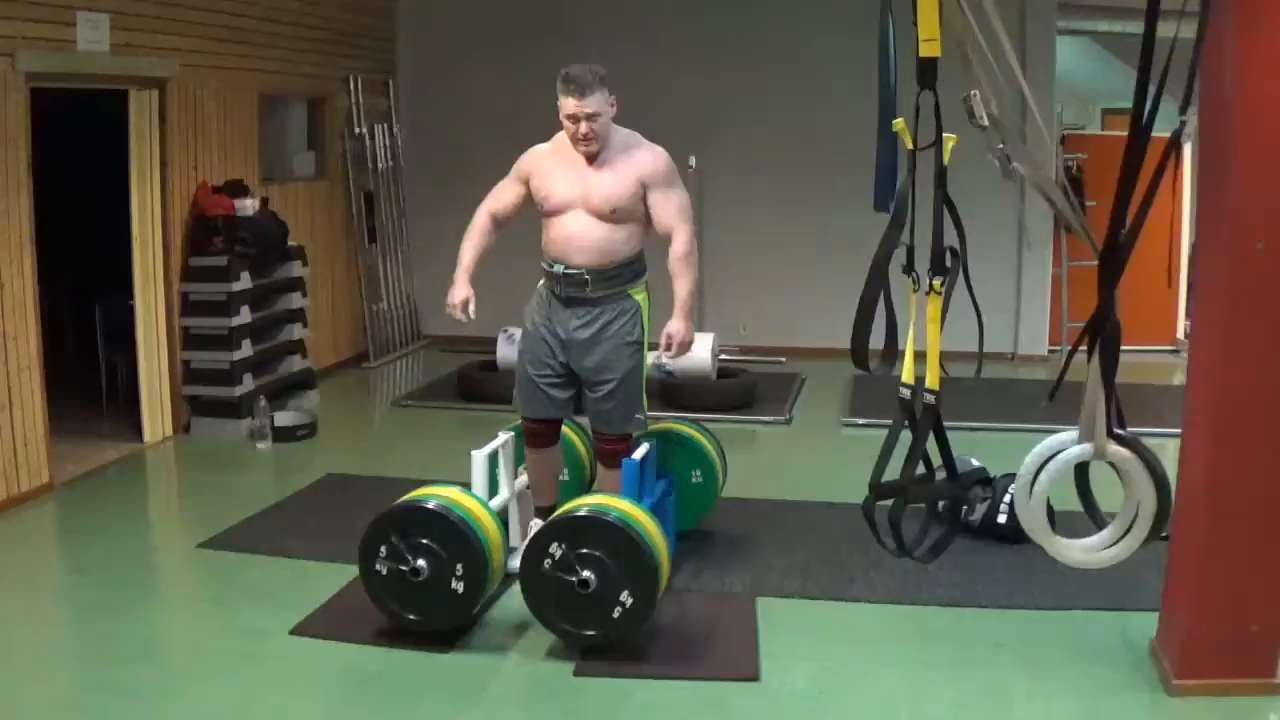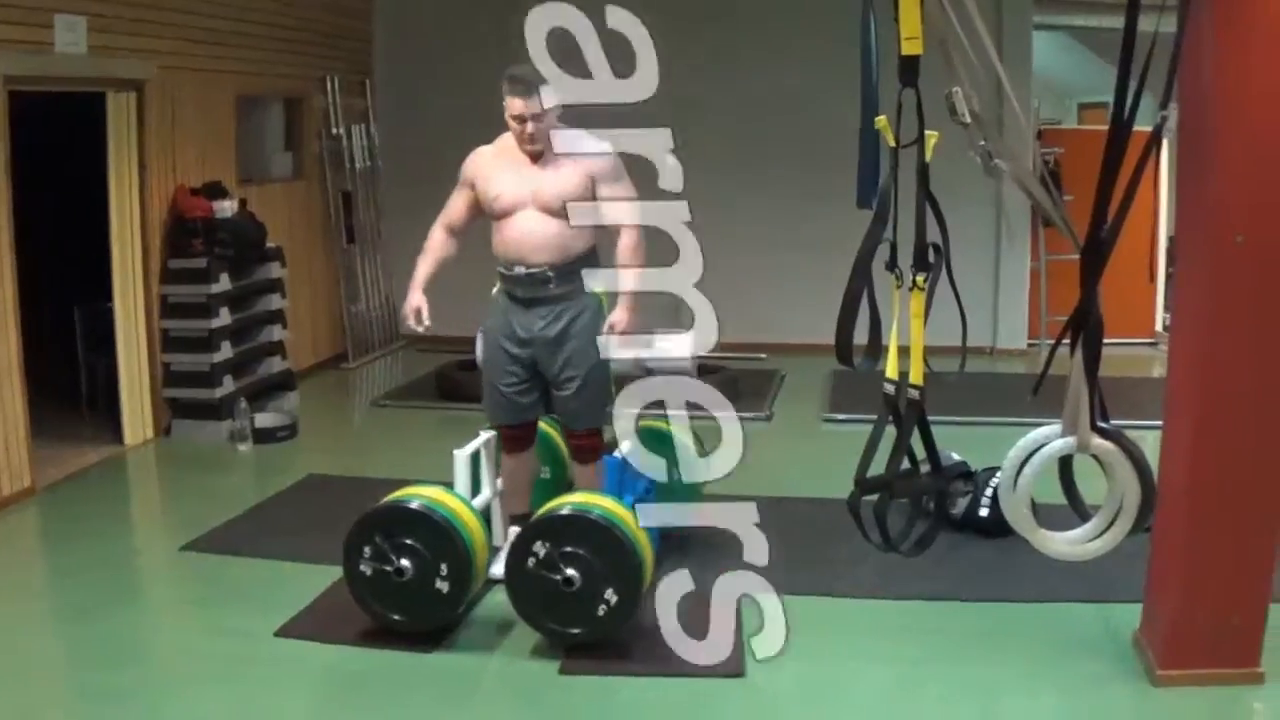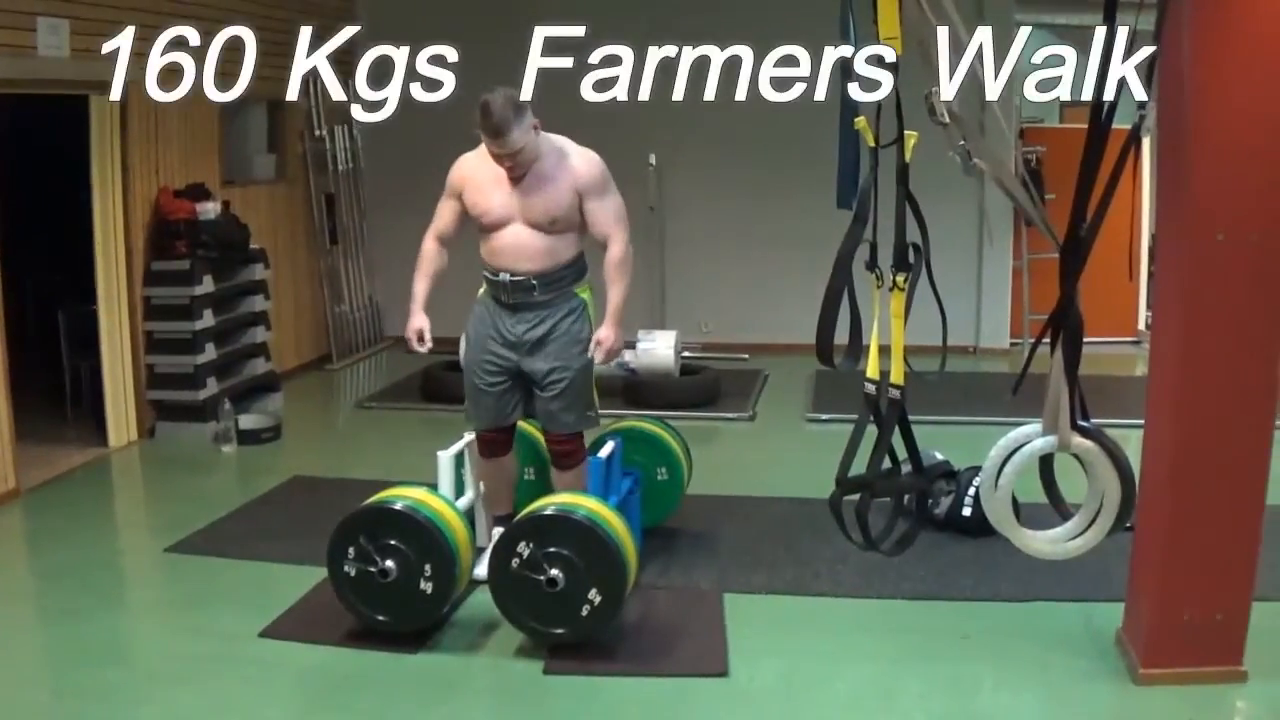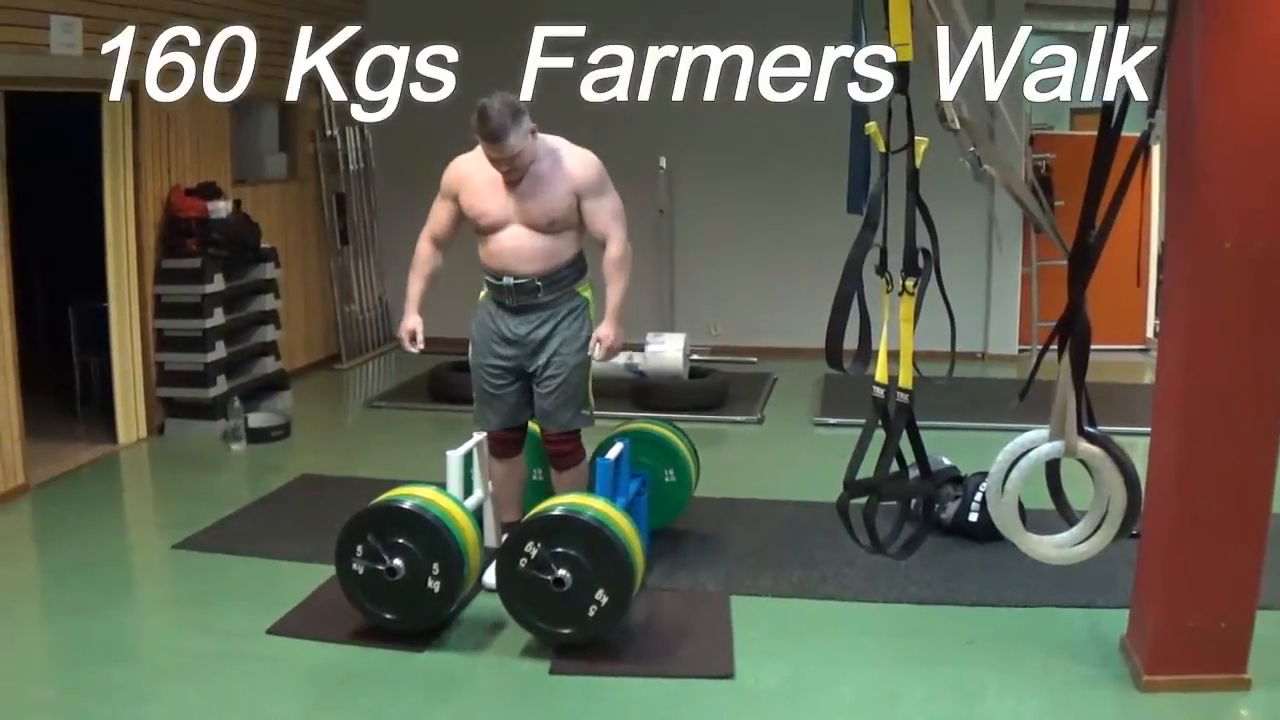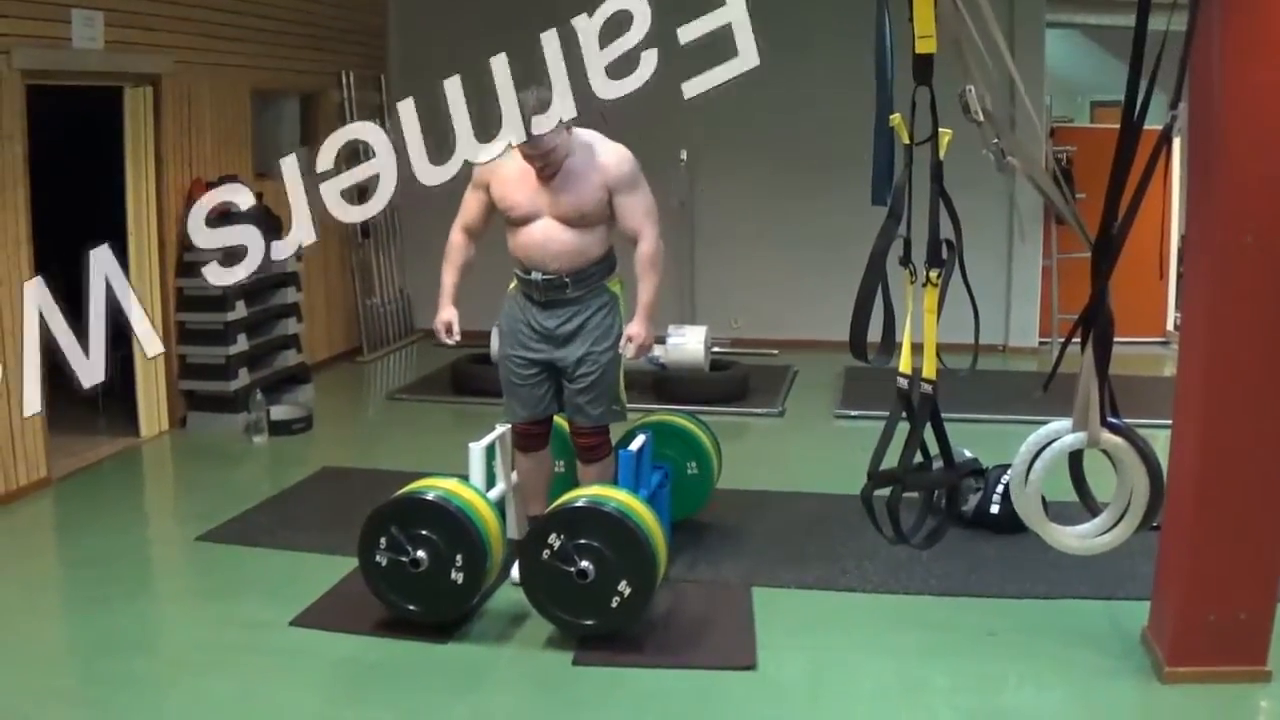
dt=0.7s
person 1, frame 1
left shoulder: (649, 161)
right shoulder: (539, 159)
left elbow: (680, 236)
right elbow: (489, 214)
left wrist: (681, 312)
right wrist: (462, 277)
left hip: (614, 308)
right hip: (550, 302)
left knee: (612, 433)
right knee: (537, 422)
right ankle: (542, 523)
person 1, frame 2
left shoulder: (595, 158)
right shoulder: (482, 162)
left elbow: (628, 230)
right elbow: (447, 228)
left wrist: (625, 300)
right wrist: (418, 286)
left hip: (573, 303)
right hip: (508, 305)
left knee: (583, 429)
right knee: (512, 428)
right ankle: (518, 532)
person 1, frame 3
left shoulder: (582, 167)
right shoulder: (466, 171)
left elbow: (616, 243)
right elbow: (437, 241)
left wrist: (611, 319)
right wrist: (418, 307)
left hip: (560, 309)
right hip: (493, 309)
left knee: (563, 436)
right knee: (491, 430)
right ankle: (501, 533)
person 1, frame 4
left shoulder: (579, 167)
right shoulder: (461, 173)
left elbow: (615, 242)
right elbow: (432, 241)
left wrist: (611, 317)
right wrist: (412, 307)
left hip: (562, 309)
right hip: (496, 311)
left knee: (561, 435)
right knee: (502, 434)
right ankle: (511, 542)
person 1, frame 5
left shoulder: (611, 162)
right shoulder: (493, 164)
left elbow: (647, 238)
right elbow: (464, 232)
left wrist: (643, 314)
right wrist: (447, 299)
left hip: (589, 304)
right hip: (524, 304)
left knee: (590, 429)
right knee: (527, 427)
